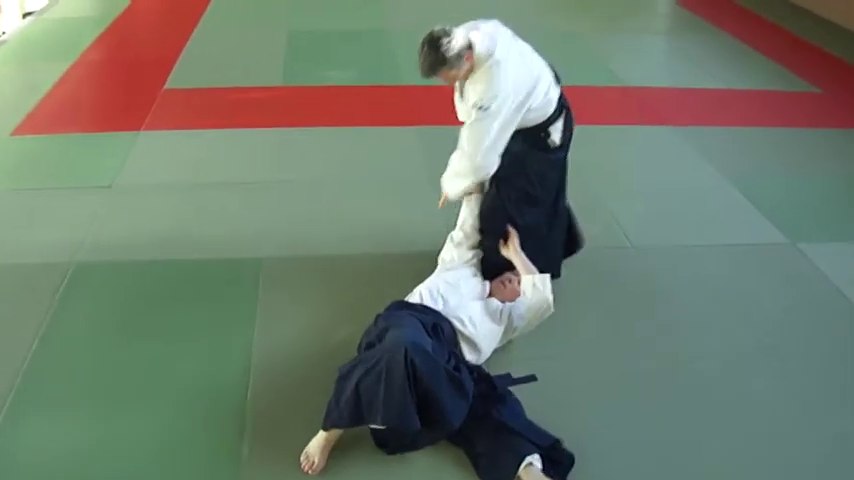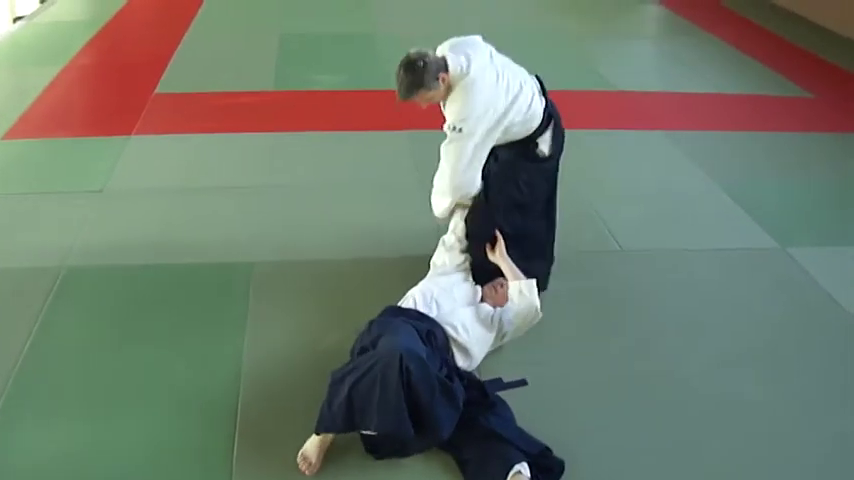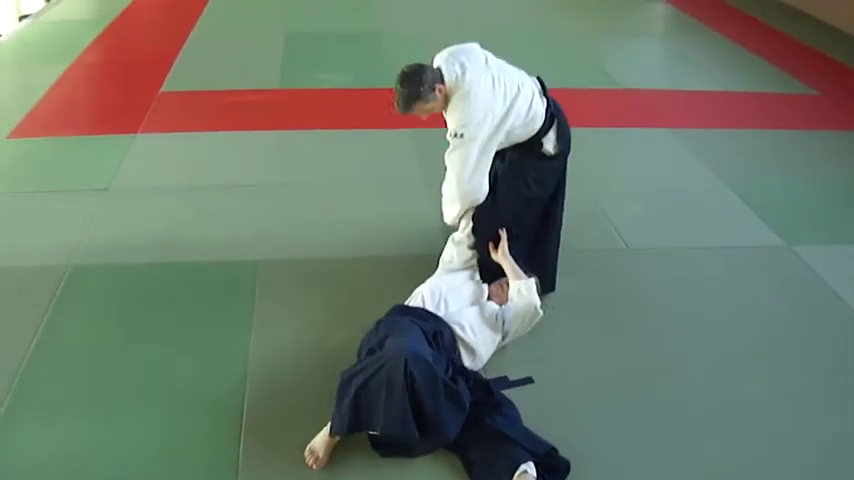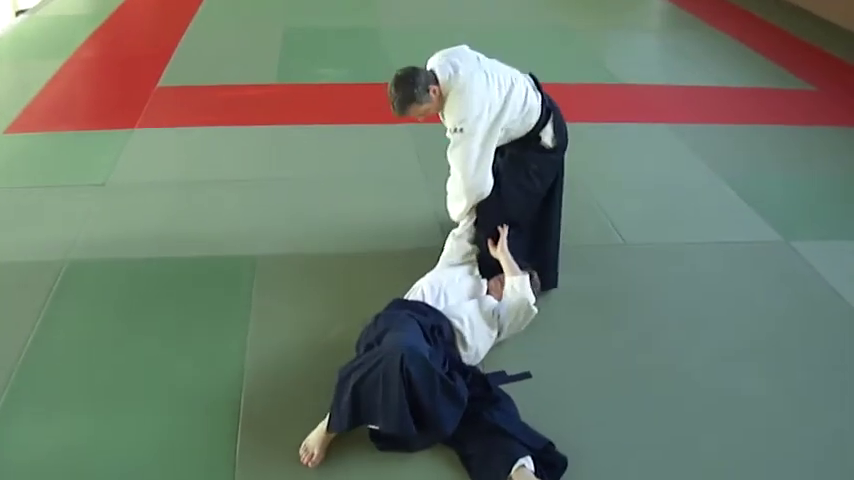
dt=0.1s
person 1, frame 1
left shoulder: (507, 317)
right shoulder: (465, 270)
left elbow: (542, 298)
right elbow: (468, 230)
left wrist: (516, 254)
left hip: (446, 362)
left knee: (490, 408)
right knee: (408, 349)
right ankle: (331, 432)
person 1, frame 2
left shoulder: (498, 322)
right shoulder: (452, 271)
left elbow: (530, 305)
left wrist: (503, 258)
left hip: (437, 362)
right hip: (401, 328)
left knee: (481, 414)
right knee: (403, 355)
right ankle: (324, 434)
person 1, frame 3
left shoulder: (502, 321)
right shoulder: (461, 272)
left elbow: (531, 303)
left wrist: (505, 258)
left hip: (445, 363)
right hip: (410, 328)
left knee: (487, 415)
right knee: (409, 357)
right ankle: (333, 431)
person 1, frame 4
left shoulder: (501, 316)
right shoulder: (462, 266)
left elbow: (524, 299)
left wrist: (504, 254)
left hip: (444, 355)
left knee: (485, 408)
right knee: (406, 353)
right ankle: (329, 426)
person 2, frame 1
left shoulder: (494, 82)
right shoulder: (465, 38)
left elbow: (476, 155)
right elbow: (464, 88)
left wrist: (450, 187)
right wrist: (468, 127)
left hip: (543, 130)
right hip: (516, 118)
left knee: (506, 205)
right knee: (539, 191)
left ankle: (504, 276)
right ankle: (556, 248)
person 2, frame 2
left shoulder: (470, 105)
right shoulder: (447, 53)
left elbow: (459, 174)
left wrist: (441, 205)
left hip: (535, 142)
right hip: (521, 123)
left knee: (493, 217)
person 2, frame 3
left shoulder: (469, 112)
right shoulder: (445, 60)
left elbow: (465, 181)
left wrist: (453, 214)
left hip: (540, 141)
right hip: (529, 117)
left knee: (500, 215)
person 2, frame 4
left shoulder: (465, 111)
right shoulder: (436, 65)
left elbow: (471, 179)
left wrist: (458, 211)
left hip: (539, 137)
right hip: (524, 114)
left knee: (499, 210)
